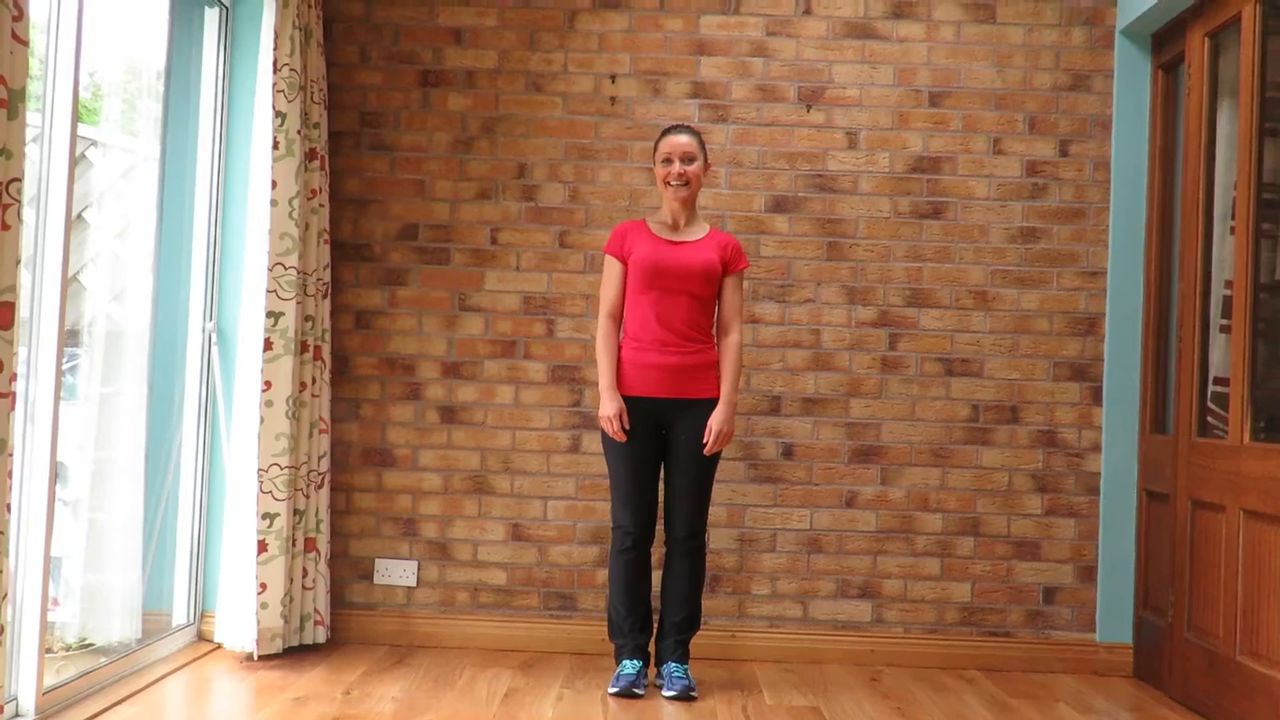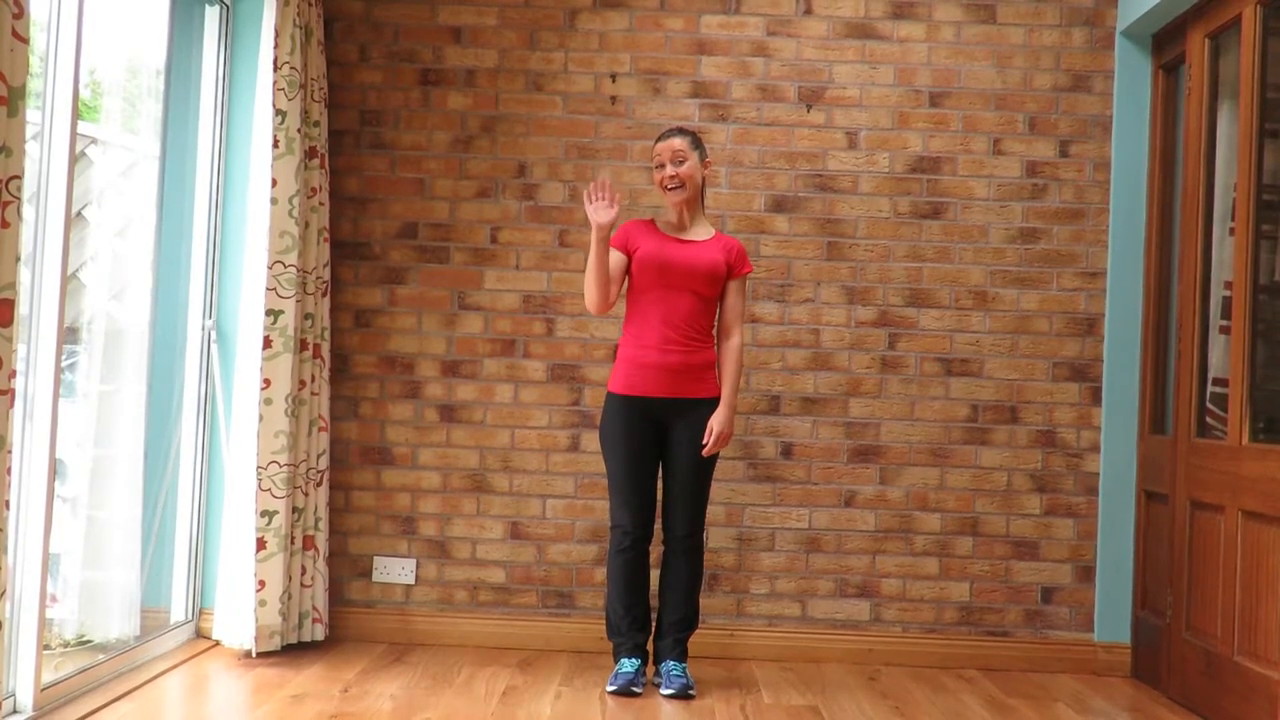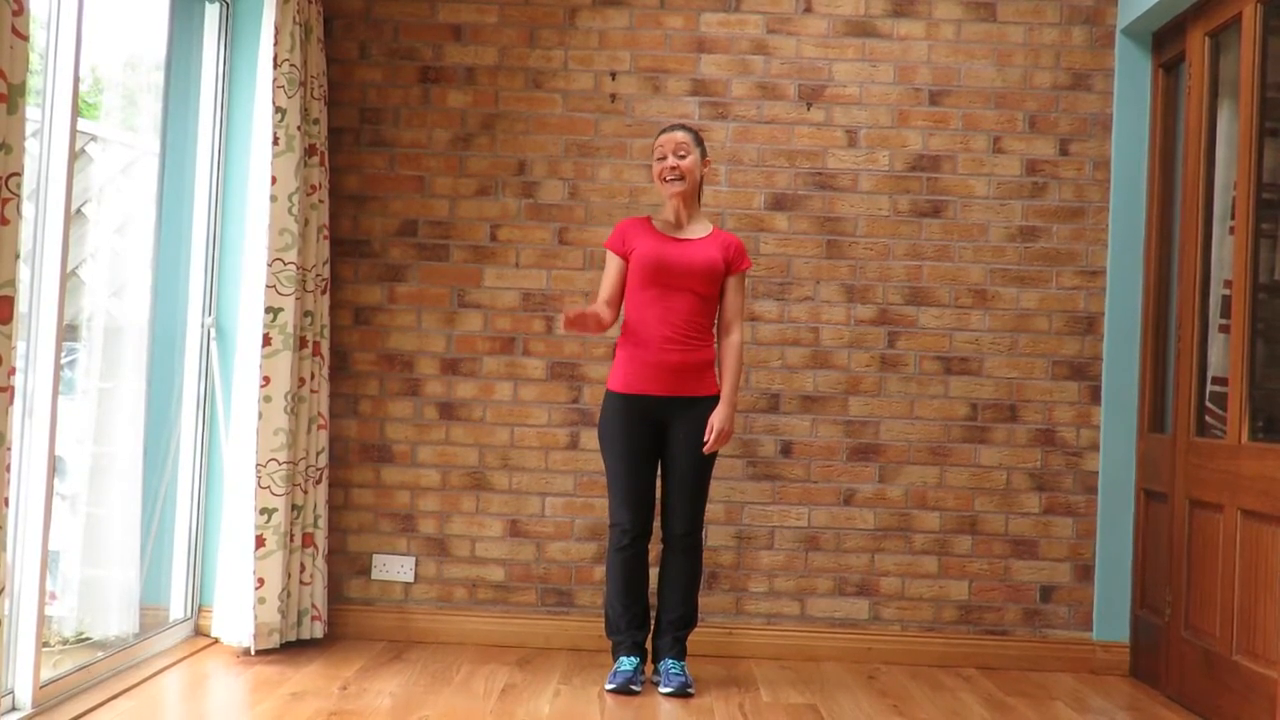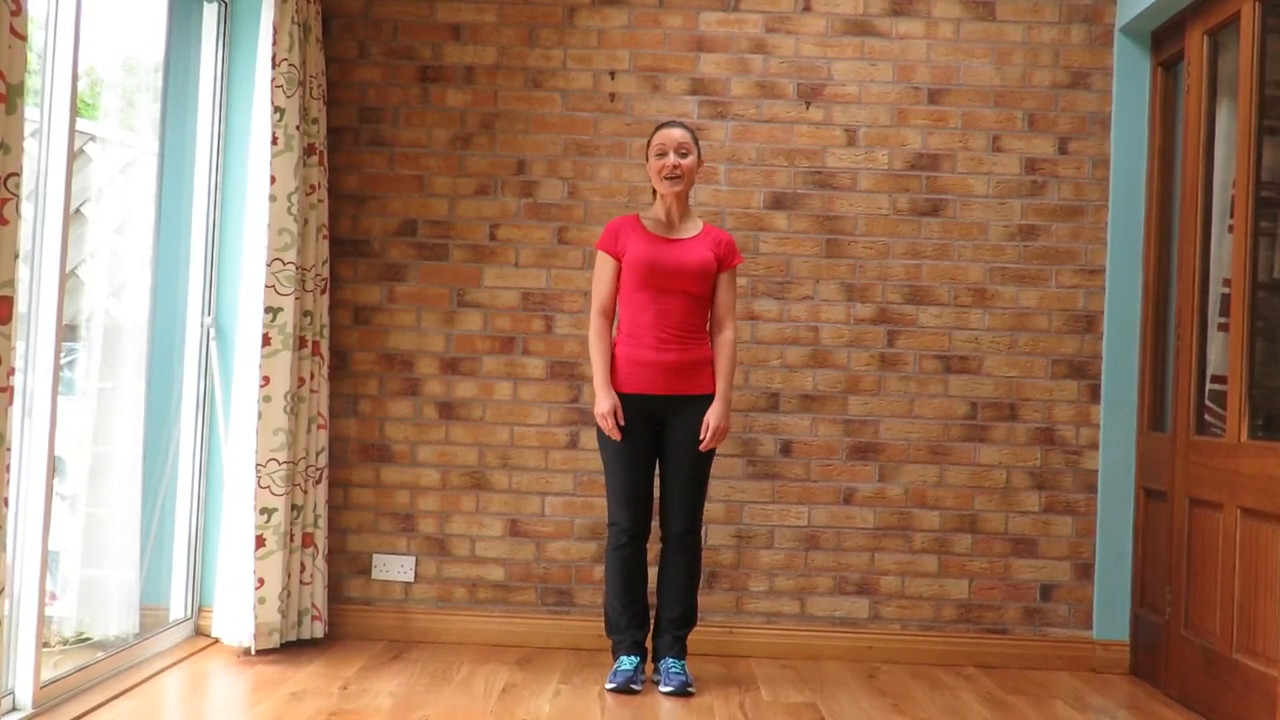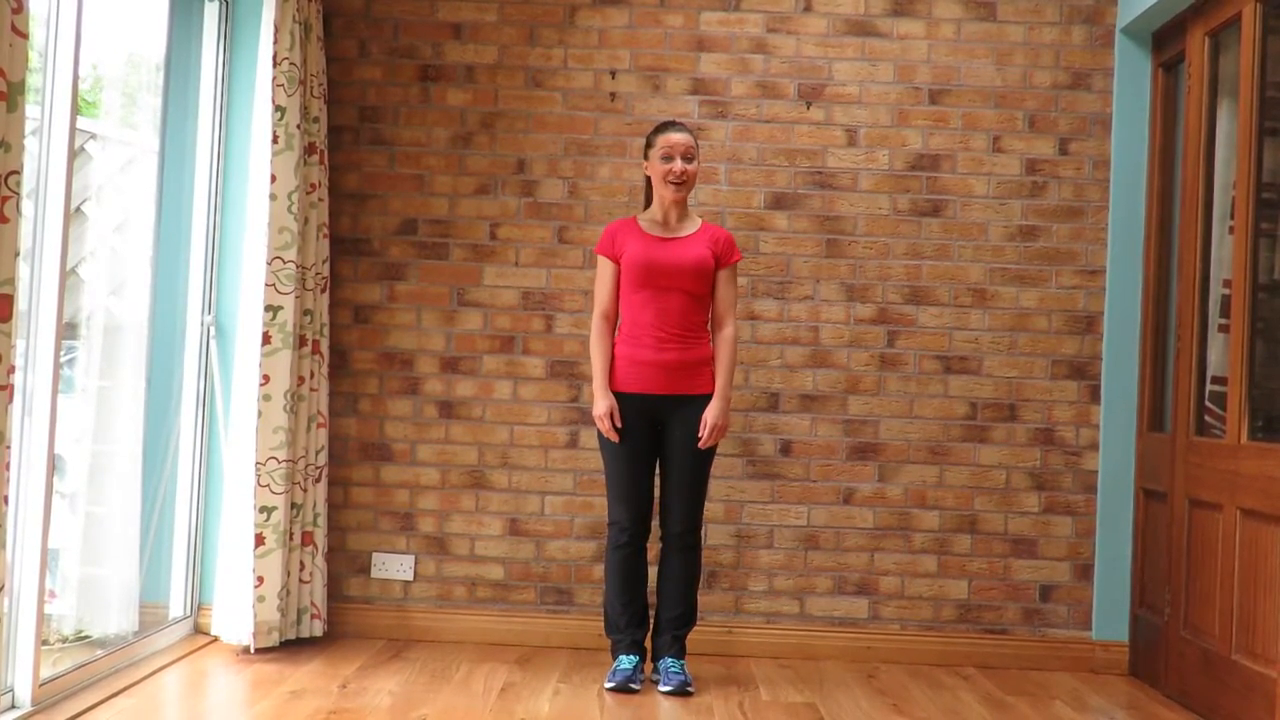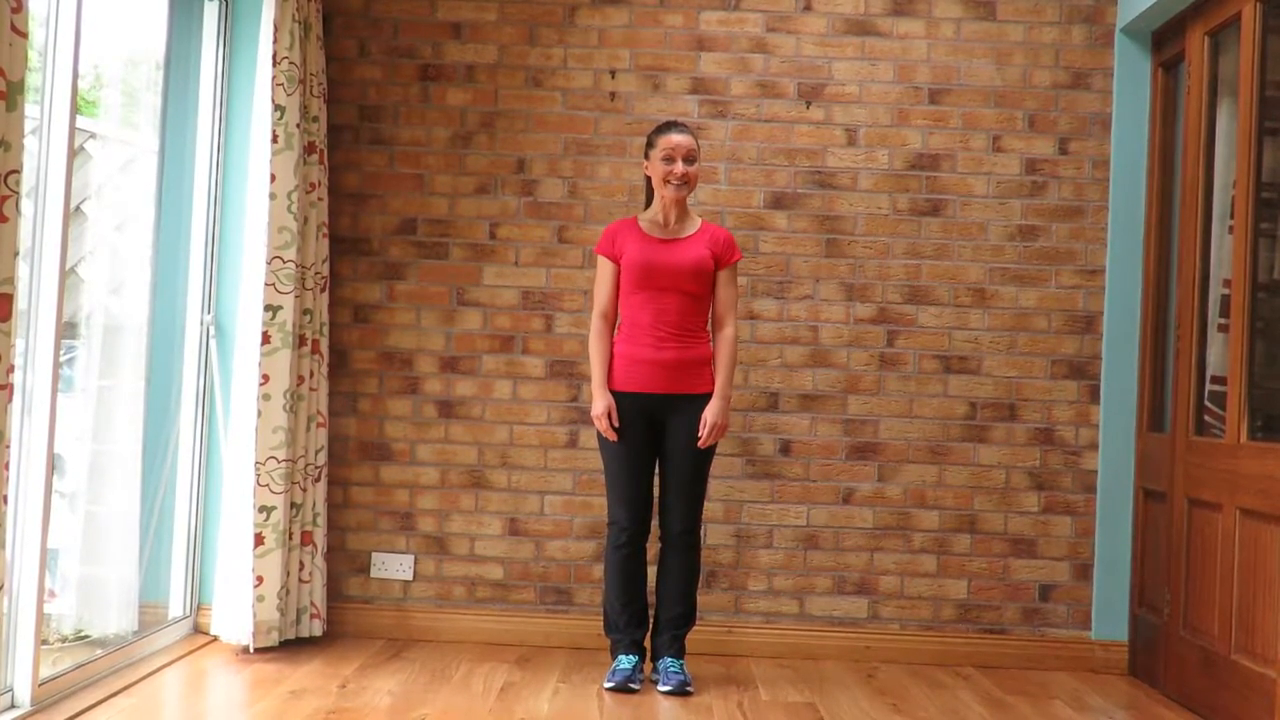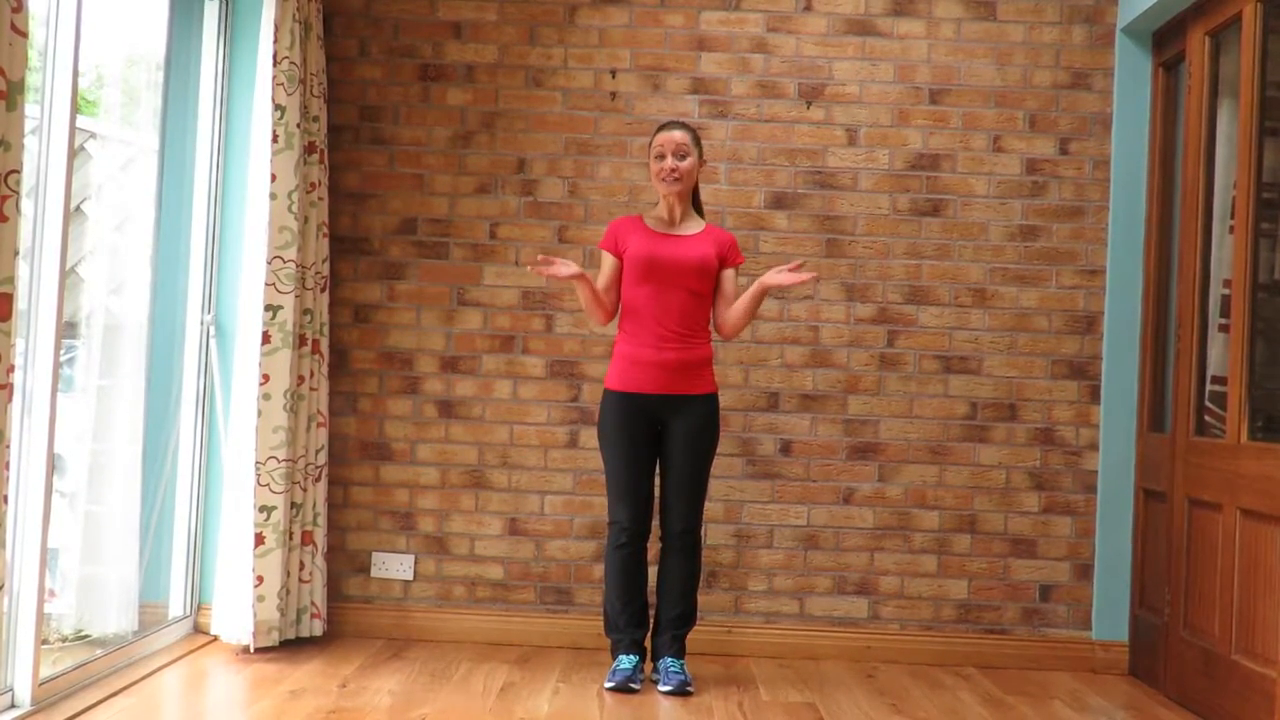
dt=0.7s
person 1, frame 1
left shoulder: (724, 247)
right shoulder: (627, 237)
left elbow: (730, 333)
right elbow: (607, 322)
left wrist: (727, 405)
right wrist: (607, 393)
left hip: (696, 404)
right hip: (634, 400)
left knee: (686, 533)
right knee: (630, 530)
left ankle: (674, 658)
right ankle: (630, 656)
person 1, frame 2
left shoulder: (729, 250)
right shoulder: (632, 234)
left elbow: (731, 335)
right elbow: (598, 302)
left wrist: (727, 405)
right wrist: (599, 231)
left hip: (696, 403)
right hip: (631, 398)
left knee: (685, 531)
right knee: (630, 528)
left ankle: (674, 655)
right ankle: (629, 653)
person 1, frame 3
left shoulder: (727, 247)
right shoulder: (630, 234)
left elbow: (731, 333)
right elbow: (606, 311)
left wrist: (728, 403)
right wrist: (588, 319)
left hip: (695, 402)
right hip: (631, 397)
left knee: (684, 529)
right knee: (629, 526)
left ankle: (671, 654)
right ankle: (627, 652)
person 1, frame 4
left shoulder: (718, 244)
right shoulder: (620, 232)
left elbow: (724, 328)
right elbow: (600, 317)
left wrist: (722, 400)
right wrist: (602, 389)
left hip: (691, 400)
right hip: (629, 396)
left knee: (682, 528)
right knee: (626, 525)
left ankle: (672, 653)
right ankle: (627, 651)
person 1, frame 5
left shoulder: (716, 242)
right shoulder: (618, 235)
left elbow: (725, 326)
right elbow: (602, 320)
left wrist: (721, 398)
right wrist: (600, 390)
left hip: (691, 399)
right hip: (629, 395)
left knee: (682, 527)
right knee: (627, 525)
left ankle: (671, 653)
right ankle: (627, 651)
person 1, frame 6
left shoulder: (717, 241)
right shoulder: (619, 235)
left elbow: (725, 326)
right elbow: (602, 320)
left wrist: (721, 398)
right wrist: (599, 391)
left hip: (691, 399)
right hip: (629, 395)
left knee: (682, 527)
right knee: (626, 525)
left ankle: (671, 652)
right ankle: (626, 650)
person 1, frame 7
left shoulder: (719, 241)
right shoulder: (622, 231)
left elbow: (727, 325)
right elbow: (603, 314)
left wrist: (762, 286)
right wrist: (578, 277)
left hip: (692, 398)
right hip: (628, 394)
left knee: (682, 527)
right knee: (626, 524)
left ankle: (671, 653)
right ankle: (626, 650)
